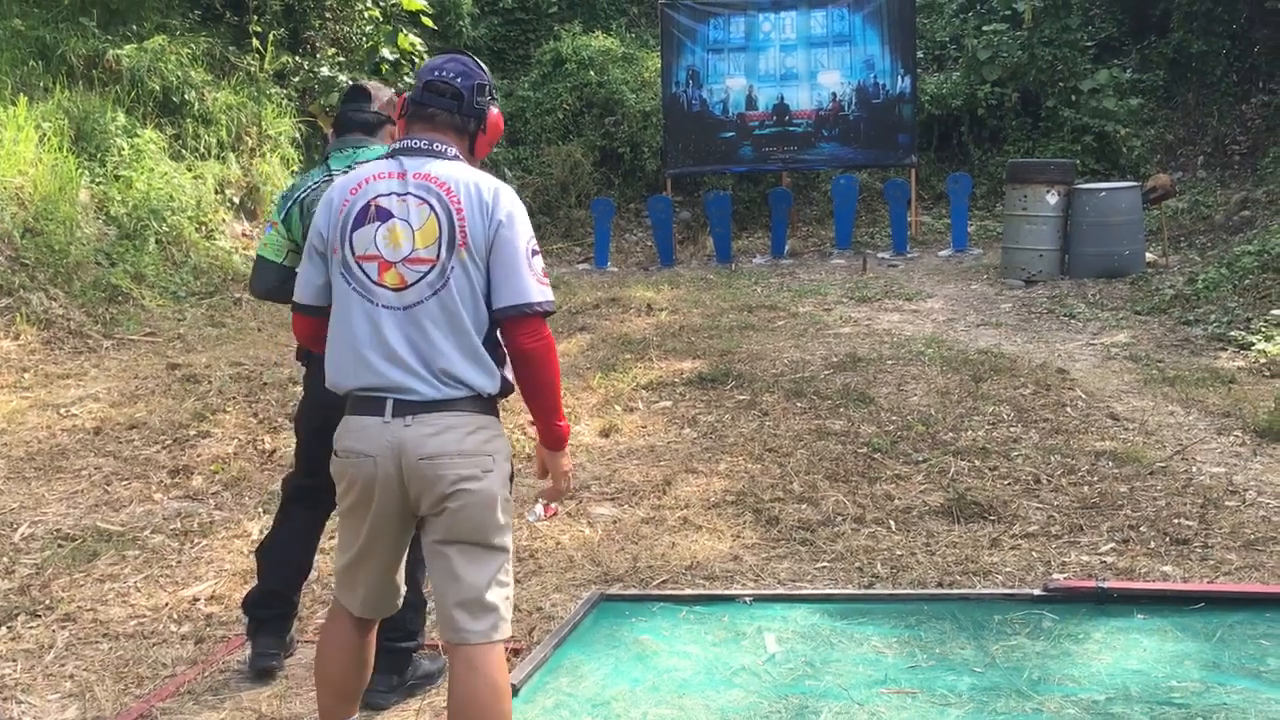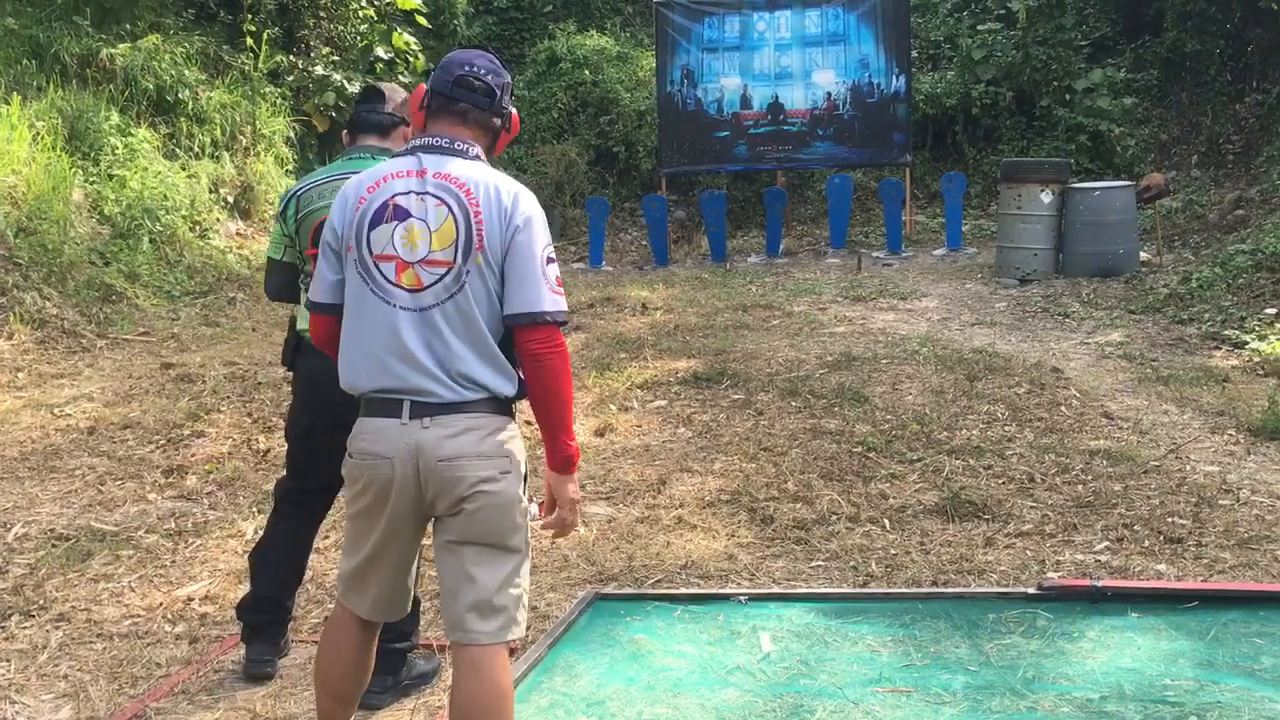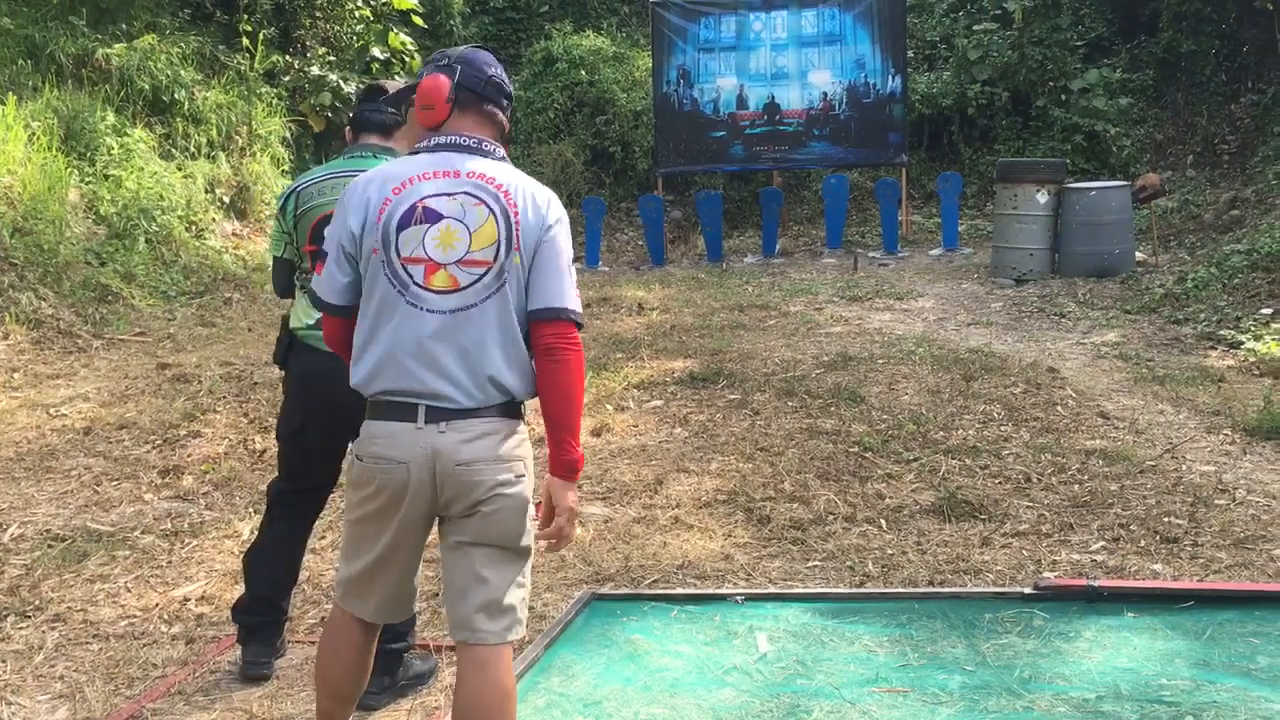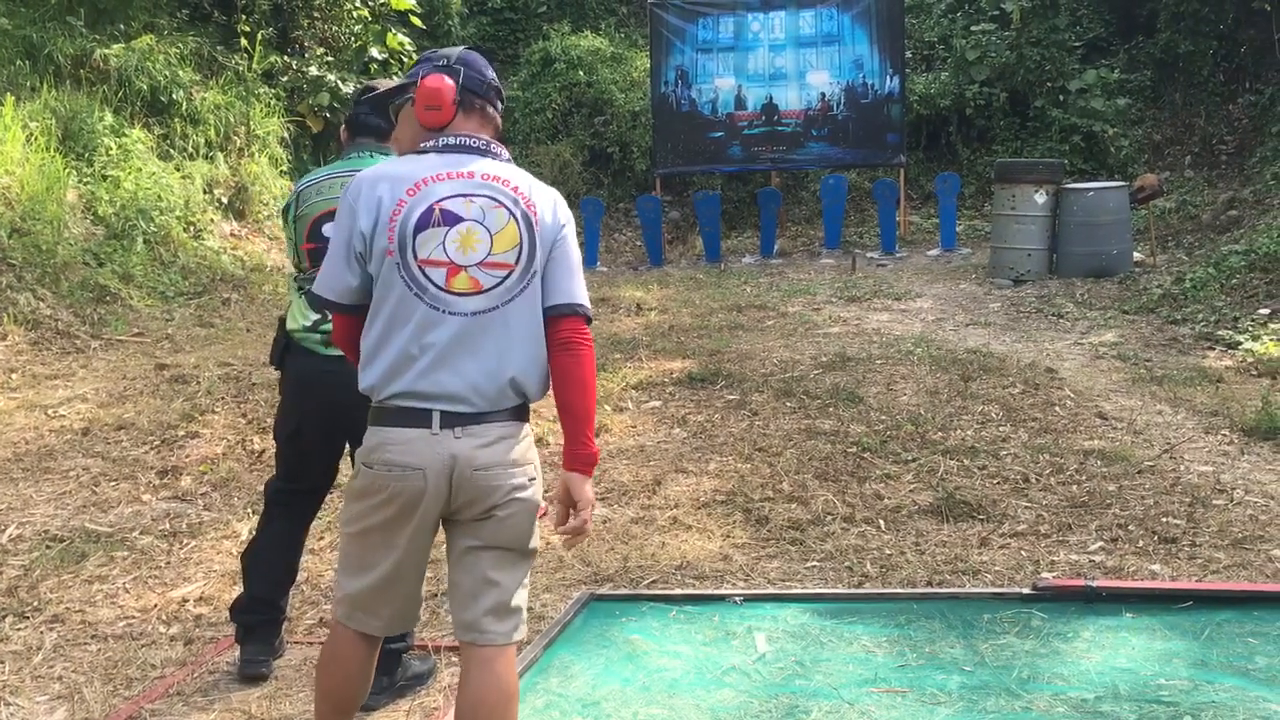
dt=0.2s
person 1, frame 1
left shoulder: (340, 195)
right shoulder: (491, 197)
left elbow: (308, 329)
right elbow: (527, 336)
right wrist: (553, 438)
left hip: (363, 432)
right hip: (461, 436)
left knee: (354, 606)
right knee: (475, 631)
person 1, frame 2
left shoulder: (356, 193)
right shoulder: (512, 201)
left elbow: (325, 331)
right elbow: (540, 345)
right wrist: (561, 462)
left hip: (378, 434)
right hip: (477, 440)
left knee: (358, 607)
right knee: (481, 633)
person 1, frame 3
left shoulder: (369, 190)
right shoulder: (536, 201)
left elbow: (336, 329)
right elbow: (557, 344)
right wrist: (563, 469)
left hip: (389, 436)
right hip: (489, 443)
left knee: (356, 609)
right knee: (486, 634)
person 1, frame 4
left shoulder: (374, 187)
right shoulder: (542, 201)
left elbow: (345, 325)
right elbow: (570, 340)
right wrist: (579, 462)
left hip: (398, 442)
right hip: (500, 447)
left knee: (357, 621)
right knee: (490, 637)
person 2, frame 1
left shoulder: (300, 193)
left elbow: (267, 286)
left hip: (332, 366)
left knee: (306, 496)
left ankle: (268, 635)
right ankle: (392, 666)
person 2, frame 2
left shoulder: (302, 193)
left elbow: (278, 287)
left hip: (318, 366)
left knee: (298, 501)
left ankle: (262, 640)
right ankle: (387, 666)
person 2, frame 3
left shoulder: (302, 189)
left elbow: (282, 281)
left hip: (311, 365)
left knee: (291, 501)
left ankle: (258, 640)
right ankle: (384, 666)
person 2, frame 4
left shoulder: (306, 189)
left elbow: (302, 270)
left hip: (307, 366)
left knee: (289, 500)
left ankle: (257, 640)
right ankle: (383, 666)
